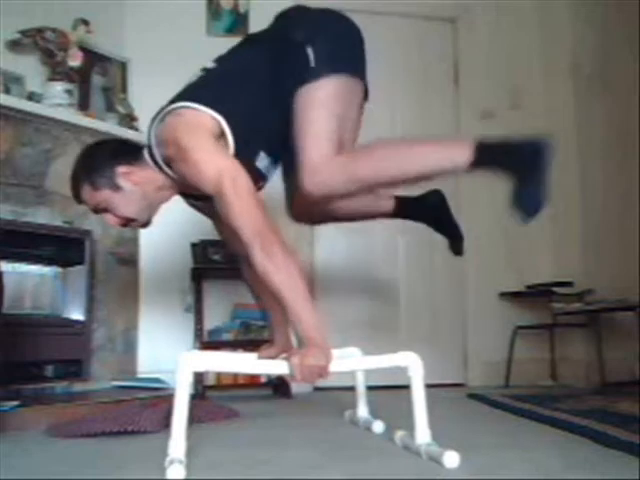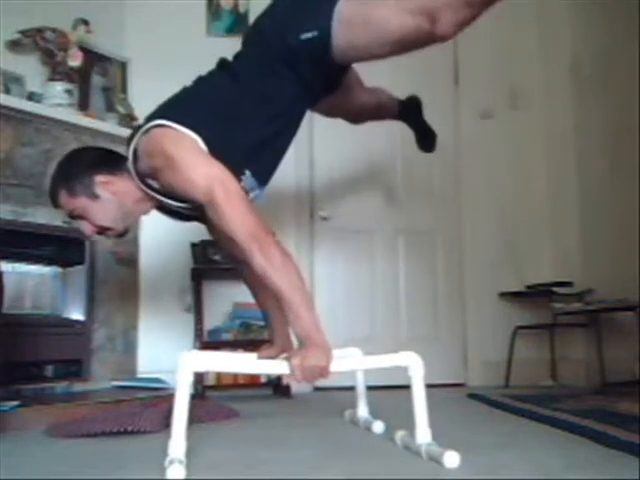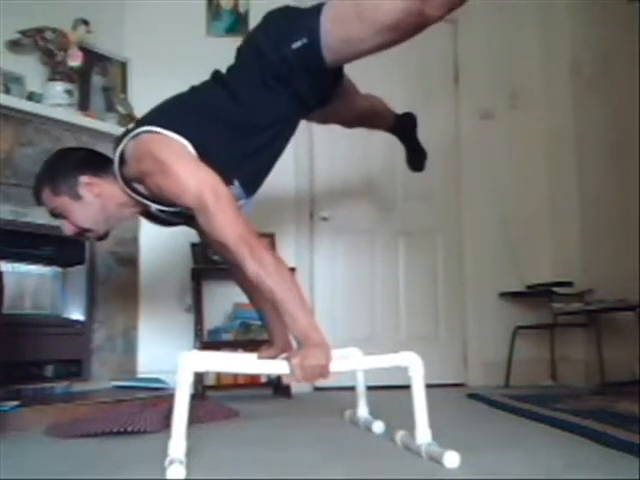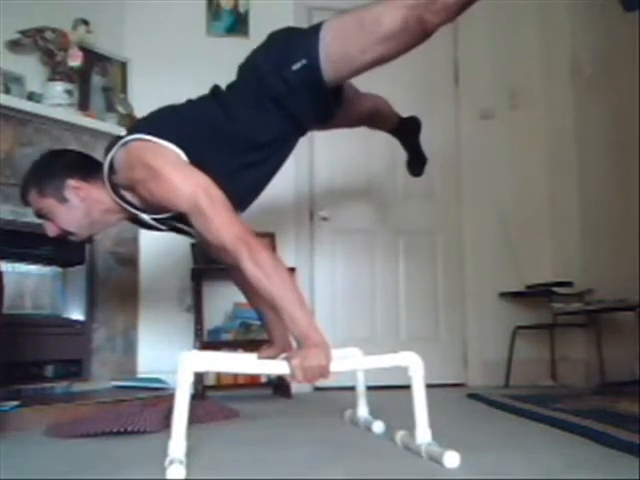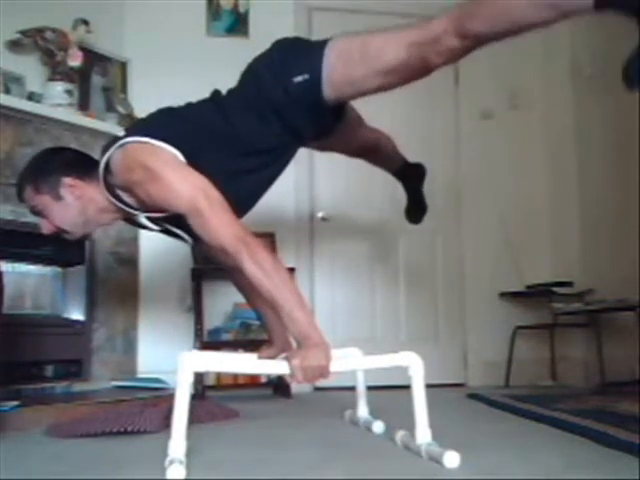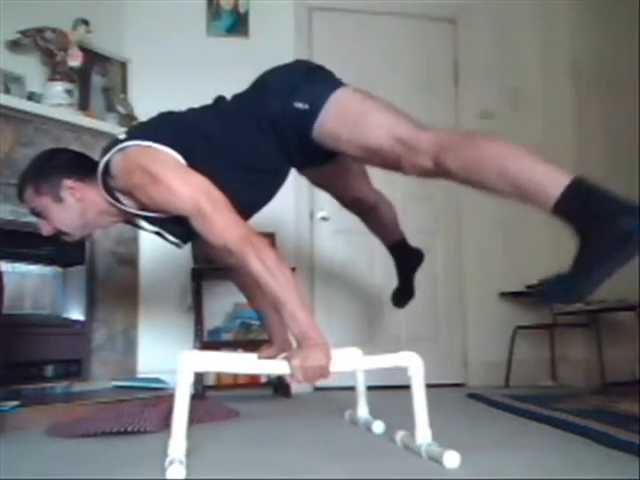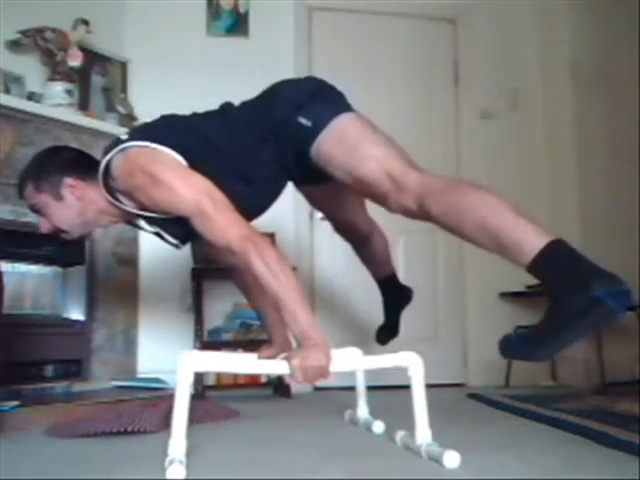
dt=0.7s
person 1, frame 1
left shoulder: (182, 148)
right shoulder: (178, 178)
left elbow: (262, 245)
right elbow: (248, 249)
left wrist: (316, 343)
right wrist: (282, 338)
left hip: (311, 41)
right hip: (283, 71)
left knee: (320, 183)
right knee: (306, 206)
left ankle: (497, 153)
right ankle: (423, 208)
person 1, frame 2
left shoulder: (165, 156)
right shoulder: (164, 191)
left elbow: (258, 245)
right elbow: (246, 249)
left wrist: (315, 341)
right wrist: (282, 337)
right hip: (287, 63)
right knee: (360, 106)
right ankle: (407, 111)
person 1, frame 3
left shoulder: (153, 162)
right shoulder: (155, 201)
left elbow: (247, 248)
right elbow: (235, 256)
left wrist: (313, 341)
right wrist: (281, 339)
left hip: (288, 48)
right hip: (281, 73)
right knee: (355, 113)
right ankle: (400, 126)
person 1, frame 4
left shoulder: (143, 168)
right shoulder: (143, 205)
left elbow: (244, 248)
right elbow: (232, 257)
left wrist: (312, 340)
right wrist: (280, 338)
left hip: (290, 71)
right hip: (282, 94)
right knee: (360, 111)
right ankle: (403, 129)
person 1, frame 5
left shoulder: (136, 168)
right shoulder: (137, 206)
left elbow: (240, 247)
right elbow: (231, 257)
left wrist: (312, 340)
right wrist: (280, 337)
left hip: (287, 79)
right hip: (286, 113)
right knee: (360, 142)
right ankle: (408, 176)
person 1, frame 6
left shoulder: (136, 170)
right shoulder: (134, 207)
left elbow: (244, 244)
right elbow: (232, 255)
left wrist: (312, 340)
right wrist: (278, 337)
left hip: (291, 98)
right hip: (287, 127)
left knee: (424, 151)
right knee: (358, 195)
right ankle: (403, 257)
person 1, frame 7
left shoulder: (138, 171)
right shoulder: (136, 208)
left elbow: (246, 244)
right elbow: (234, 256)
left wrist: (312, 341)
right wrist: (278, 338)
left hip: (296, 113)
right hip: (288, 142)
left knee: (409, 190)
right knee: (353, 223)
left ankle: (576, 278)
right ankle: (393, 295)
